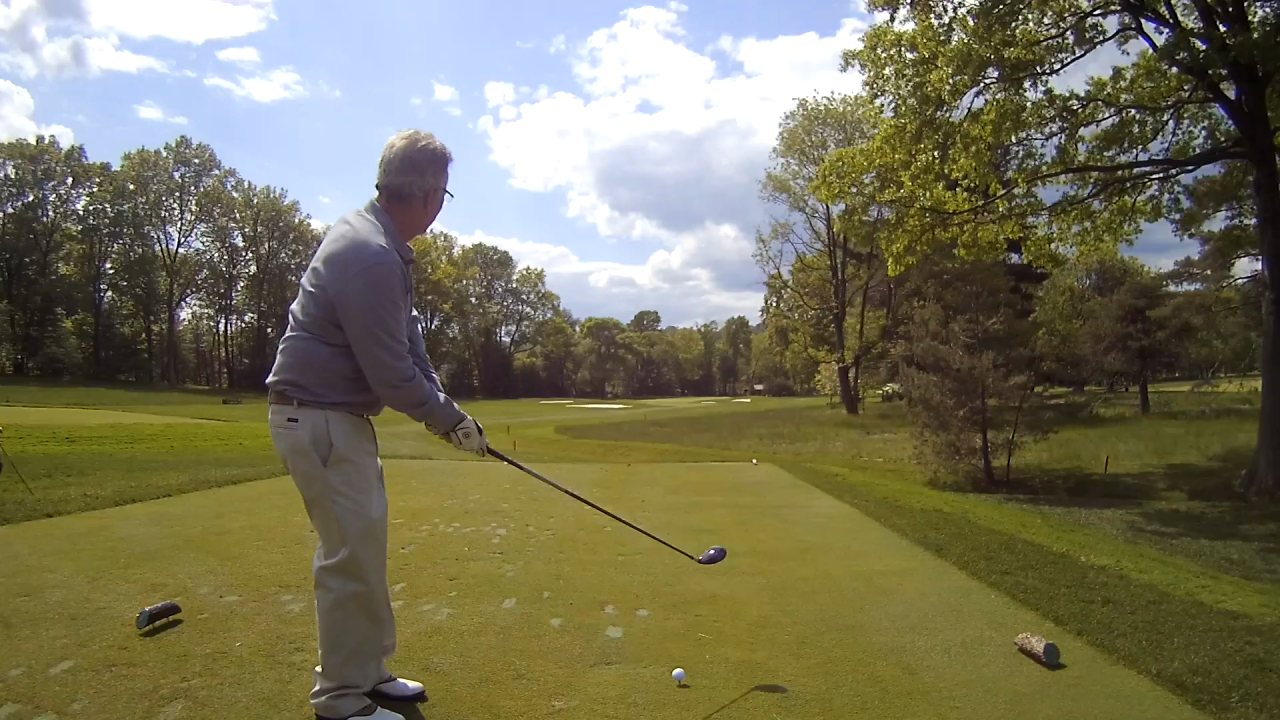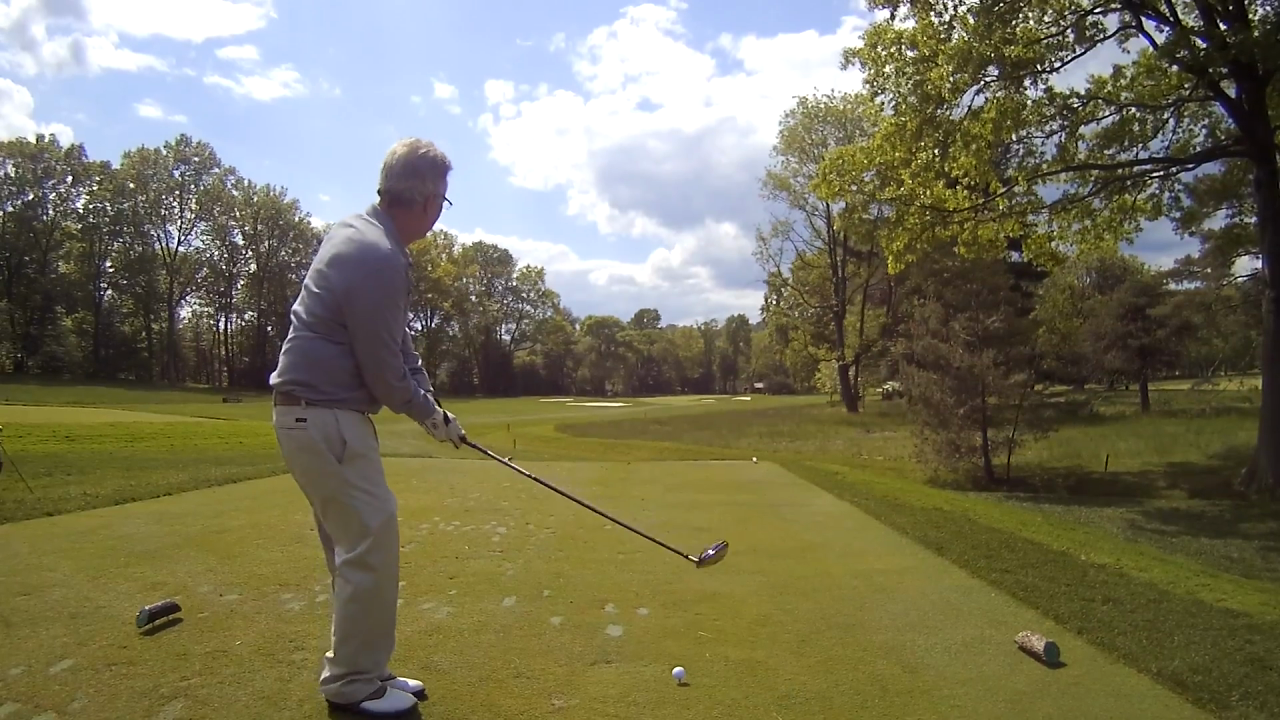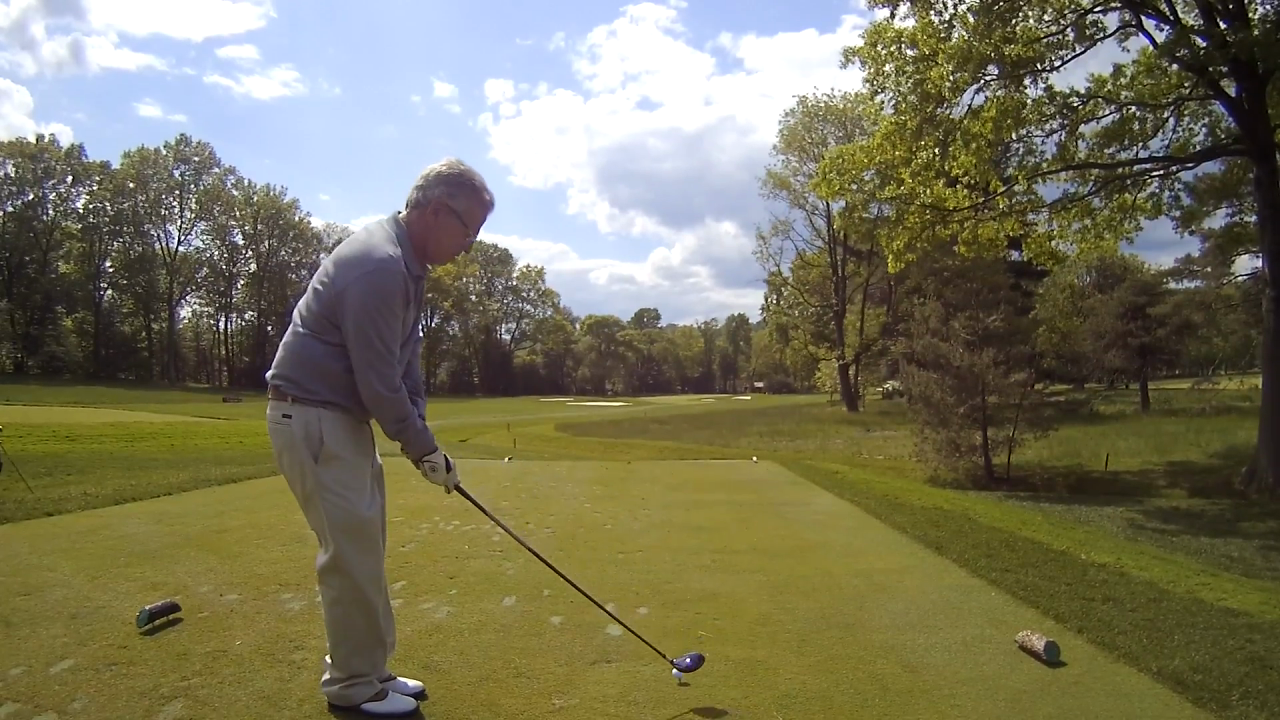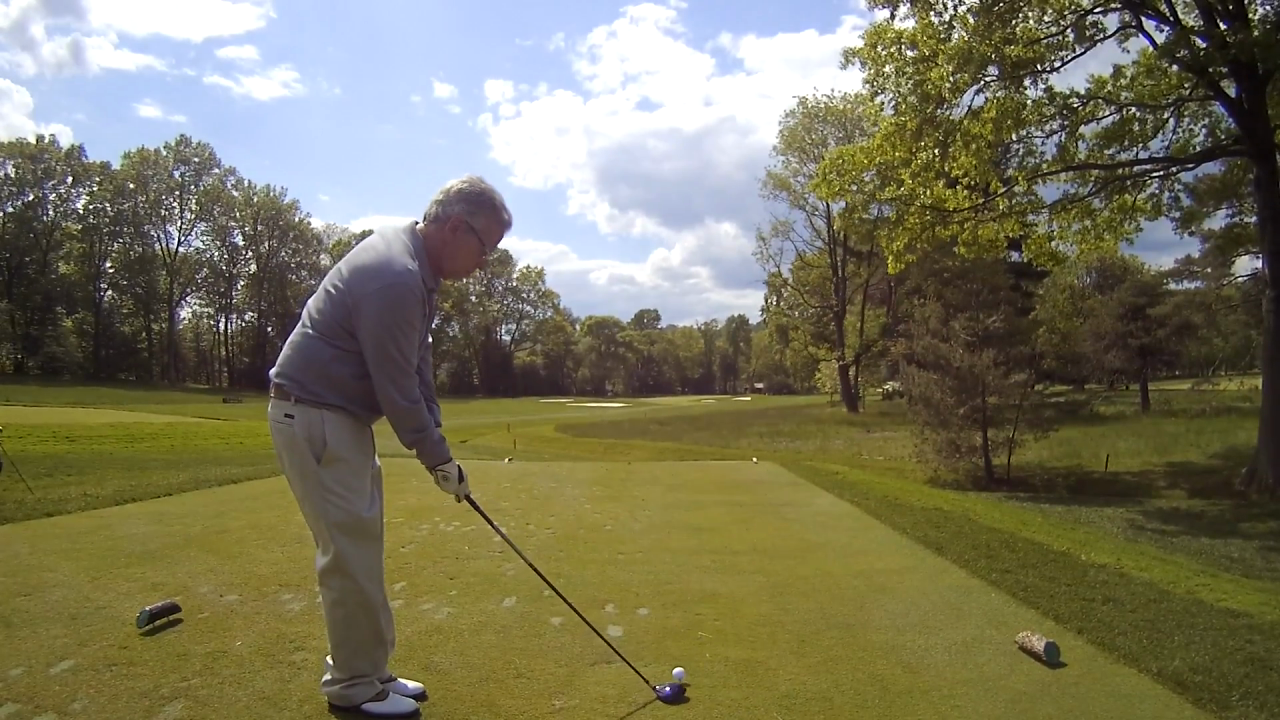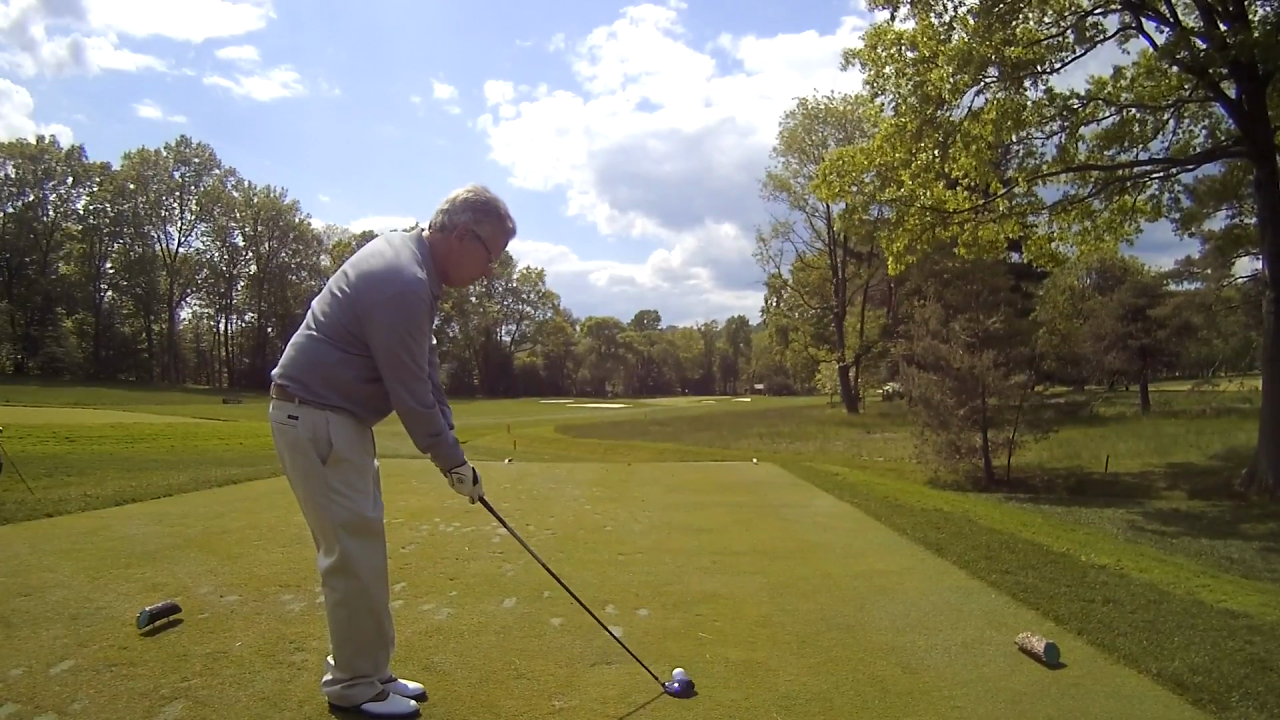
dt=0.5s
person 1, frame 1
left shoulder: (374, 237)
right shoulder: (371, 258)
left elbow: (407, 338)
right elbow: (391, 374)
left wrist: (444, 404)
right wrist: (451, 420)
left hip: (339, 416)
right hip: (318, 420)
left knee: (363, 547)
right knee: (351, 553)
left ankle: (366, 671)
person 1, frame 2
left shoulder: (361, 235)
right shoulder: (378, 259)
left elbow: (393, 343)
right elbow: (385, 371)
left wrist: (429, 397)
right wrist: (427, 414)
left hip: (323, 413)
right hip: (322, 417)
left knee: (356, 544)
right knee: (370, 544)
left ankle: (364, 667)
person 1, frame 3
left shoulder: (403, 259)
right shoulder: (379, 267)
left elbow: (406, 356)
right elbow: (379, 380)
left wrist: (421, 433)
right wrist: (422, 448)
left hip: (340, 414)
right hip: (312, 416)
left knee: (362, 544)
right knee: (350, 548)
left ankle: (366, 667)
person 1, frame 4
left shoulder: (413, 261)
right shoulder: (394, 278)
left elbow: (417, 364)
right elbow: (398, 388)
left wrist: (436, 441)
right wrist: (438, 458)
left hip: (339, 413)
right hip: (313, 415)
left knee: (361, 544)
right knee: (350, 549)
left ankle: (365, 669)
person 1, frame 5
left shoulder: (408, 254)
right shoulder: (402, 284)
left elbow: (425, 369)
right elbow: (410, 392)
left wrist: (451, 445)
right wrist: (452, 462)
left hip: (335, 414)
right hip: (315, 417)
left knee: (361, 545)
right knee: (353, 549)
left ankle: (365, 670)
